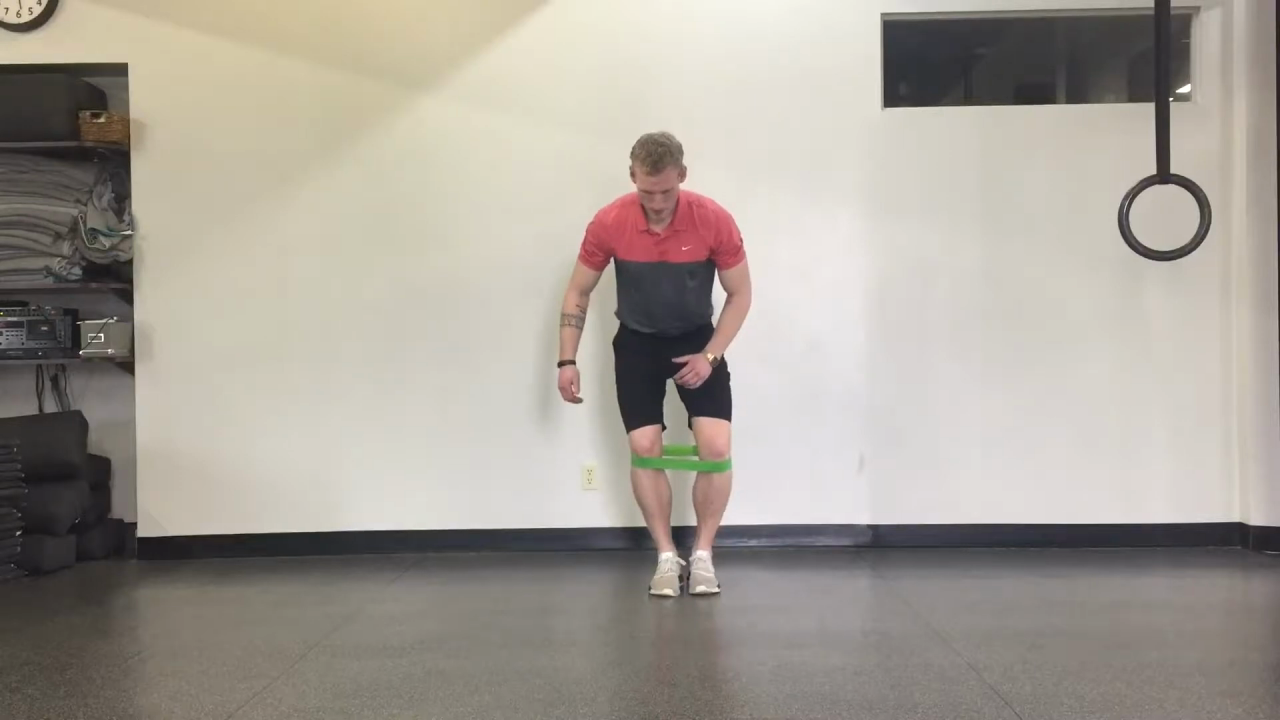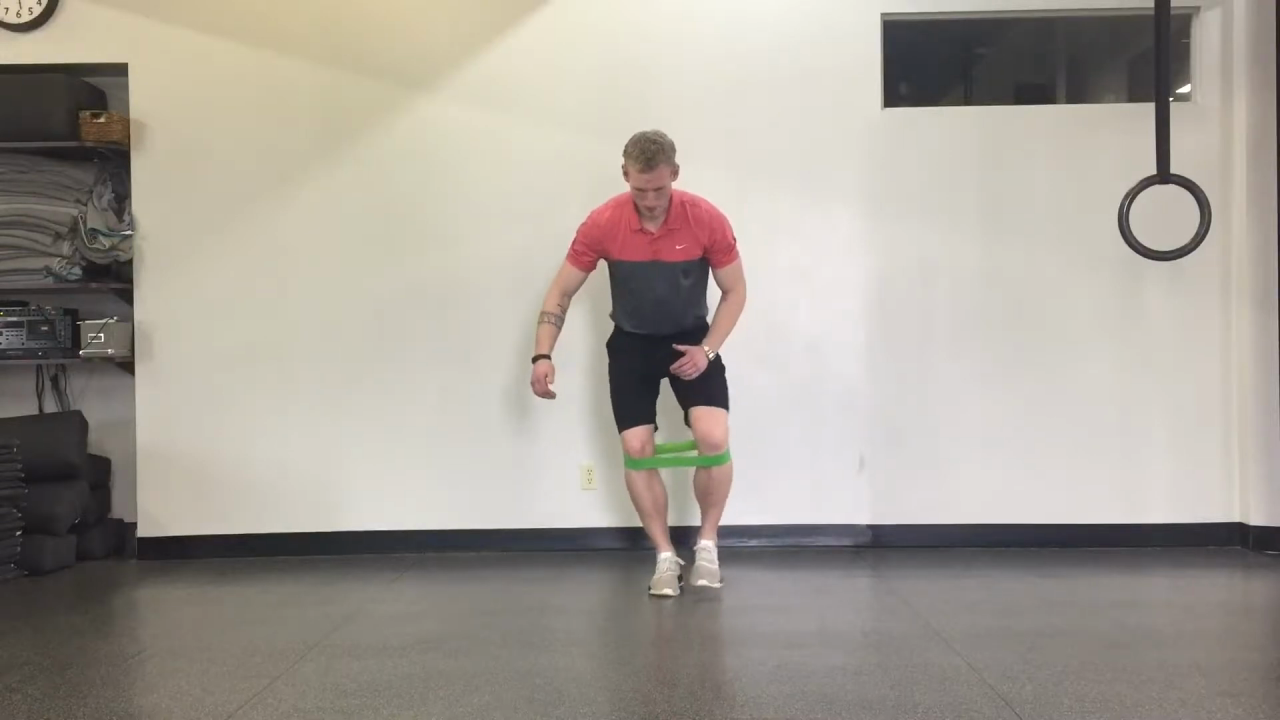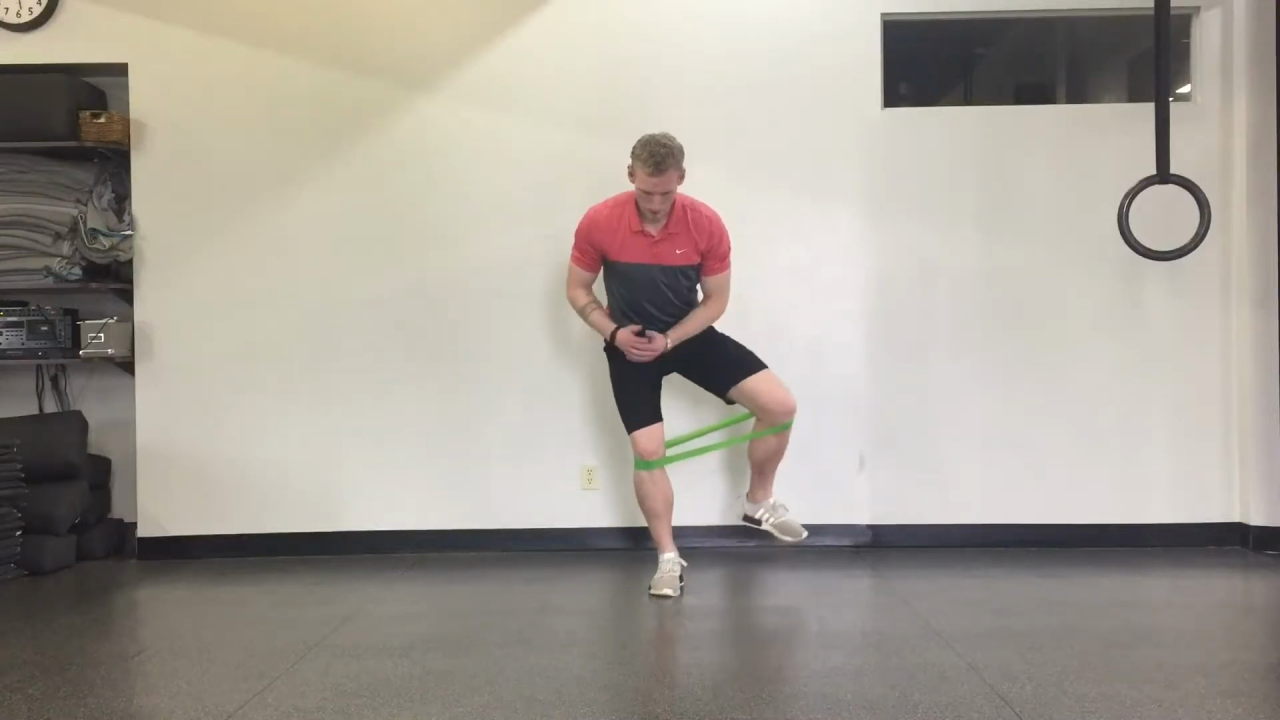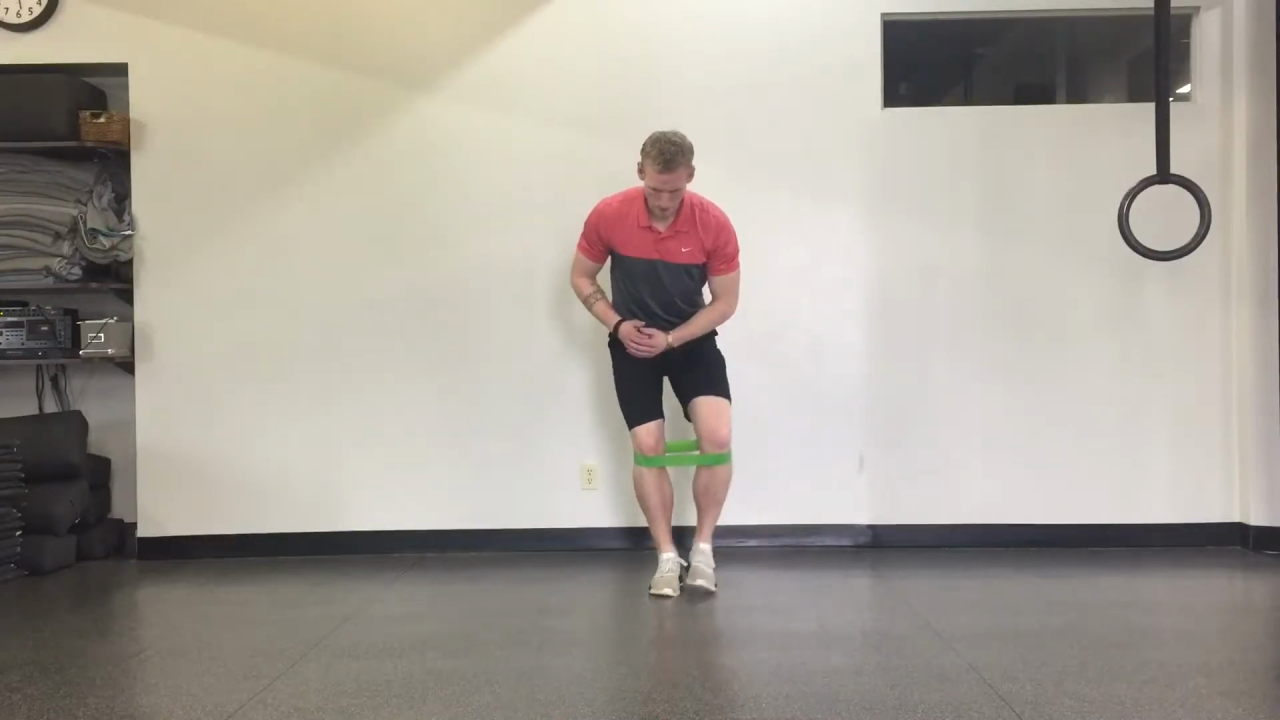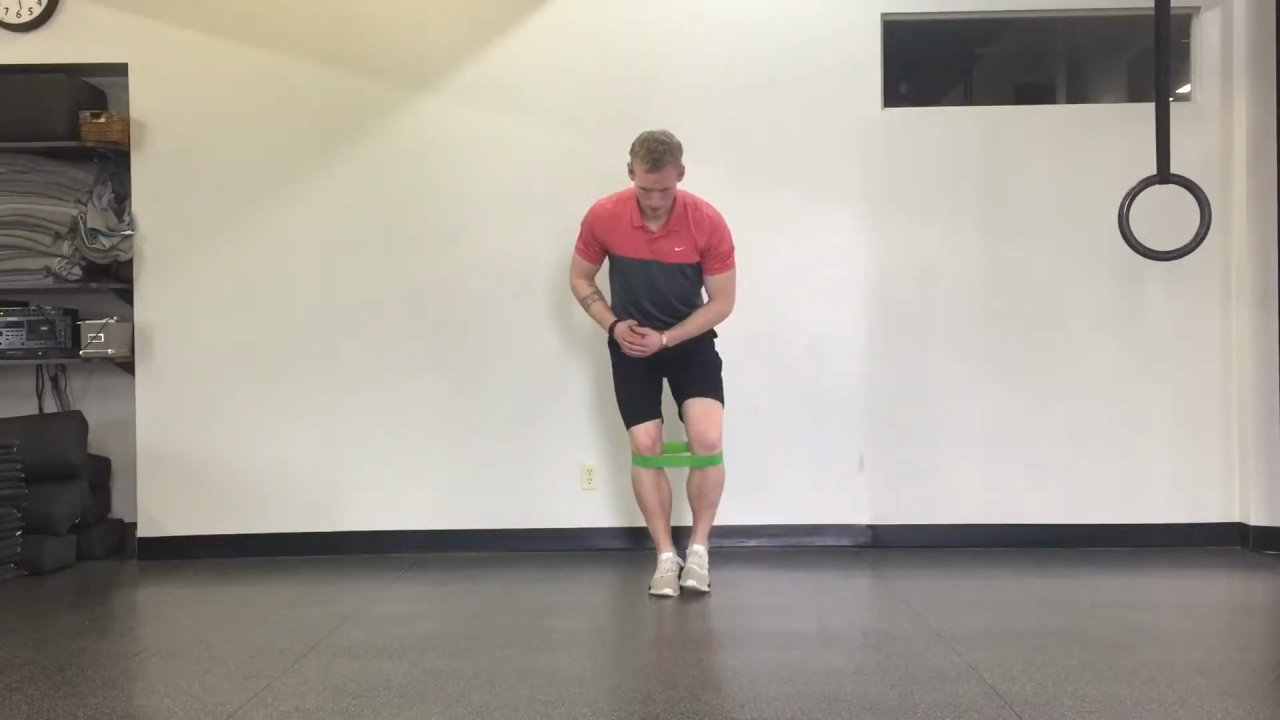
dt=0.7s
person 1, frame 1
left shoulder: (714, 221)
right shoulder: (608, 224)
left elbow: (740, 295)
right elbow: (578, 292)
left wrist: (711, 355)
right wrist: (567, 361)
left hip: (696, 340)
right hip: (636, 342)
left knee: (716, 447)
right knee: (644, 447)
left ankle: (703, 554)
right ankle: (666, 557)
person 1, frame 2
left shoulder: (707, 220)
right shoulder: (601, 224)
left elbow: (735, 291)
right elbow: (561, 292)
left wrist: (709, 349)
right wrist: (542, 355)
left hip: (691, 340)
right hip: (631, 344)
left knee: (713, 439)
right knee: (637, 449)
left ankle: (707, 543)
right ankle: (665, 557)
person 1, frame 3
left shoulder: (706, 224)
right shoulder: (599, 223)
left elbow: (716, 300)
right elbow: (577, 289)
left wrist: (669, 340)
right wrist: (613, 332)
left hip: (690, 333)
right hip: (631, 342)
left knee: (779, 404)
right knee: (648, 450)
left ankle: (759, 503)
right ankle: (668, 559)
person 1, frame 4
left shoulder: (714, 224)
right shoulder: (608, 215)
left elbow: (725, 301)
right elbow: (581, 278)
left wrist: (671, 340)
right wrist: (617, 324)
left hip: (691, 339)
right hip: (633, 342)
left knee: (717, 437)
right knee: (648, 446)
left ankle: (703, 547)
right ankle: (667, 557)
person 1, frame 5
left shoulder: (707, 222)
right shoulder: (602, 217)
left elbow: (722, 302)
right elbow: (580, 279)
left wrist: (665, 340)
right wrist: (613, 325)
left hip: (689, 340)
right hip: (631, 344)
left knee: (707, 439)
right knee: (646, 445)
left ankle: (699, 548)
right ankle: (666, 556)
